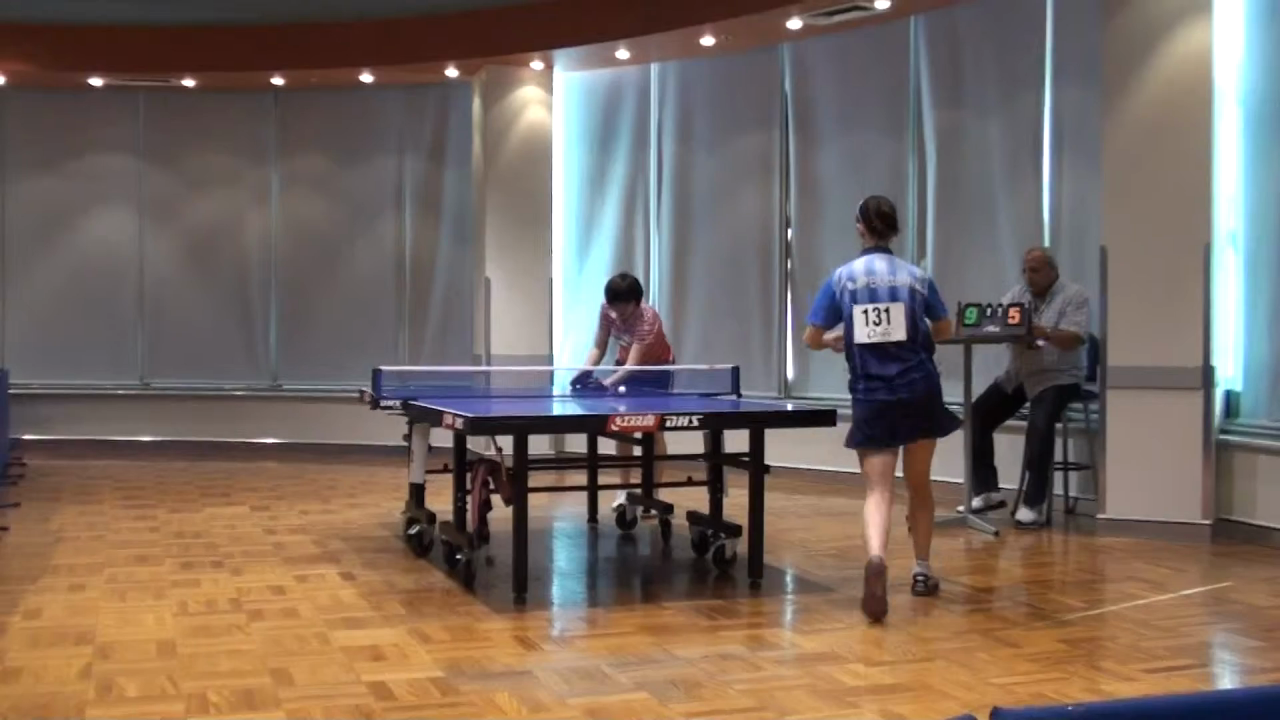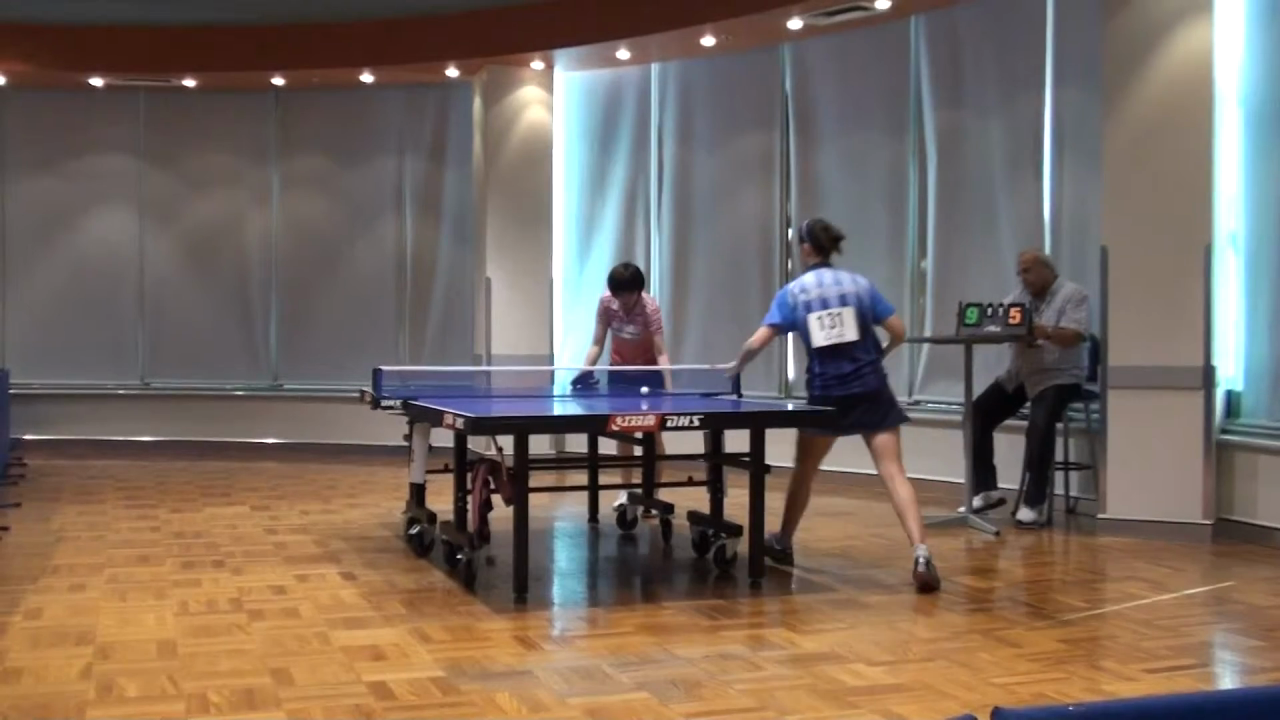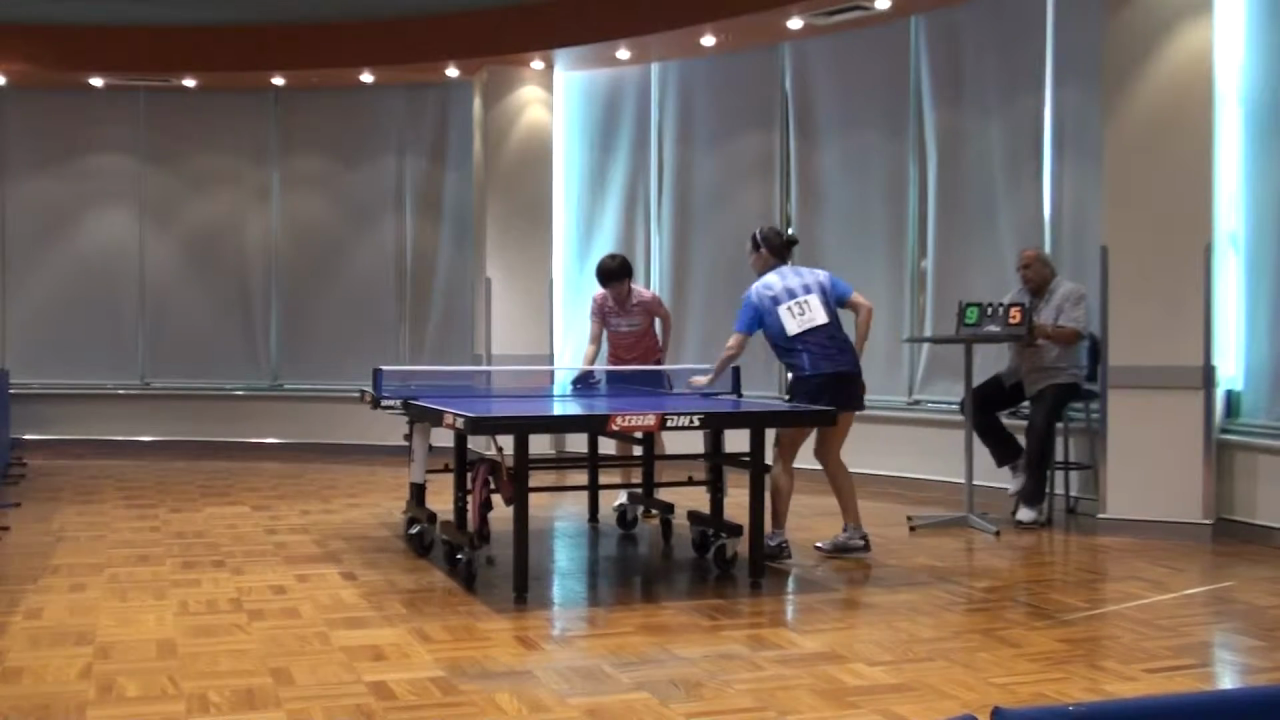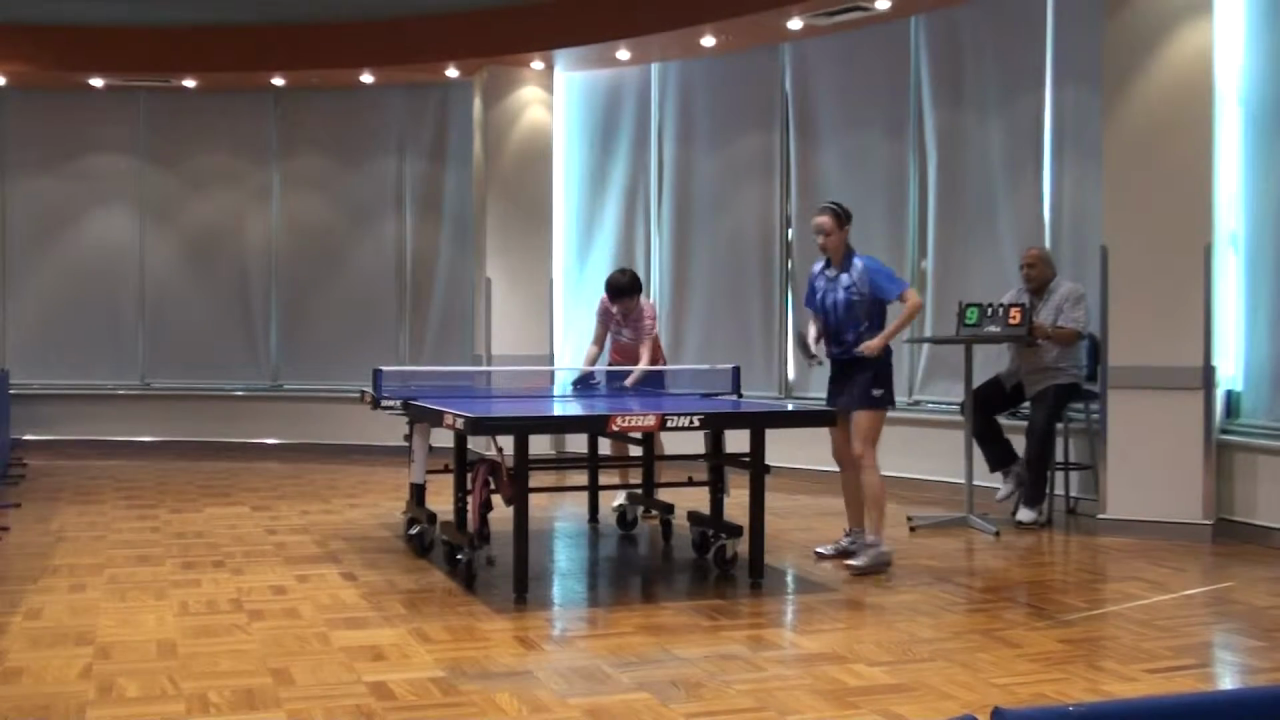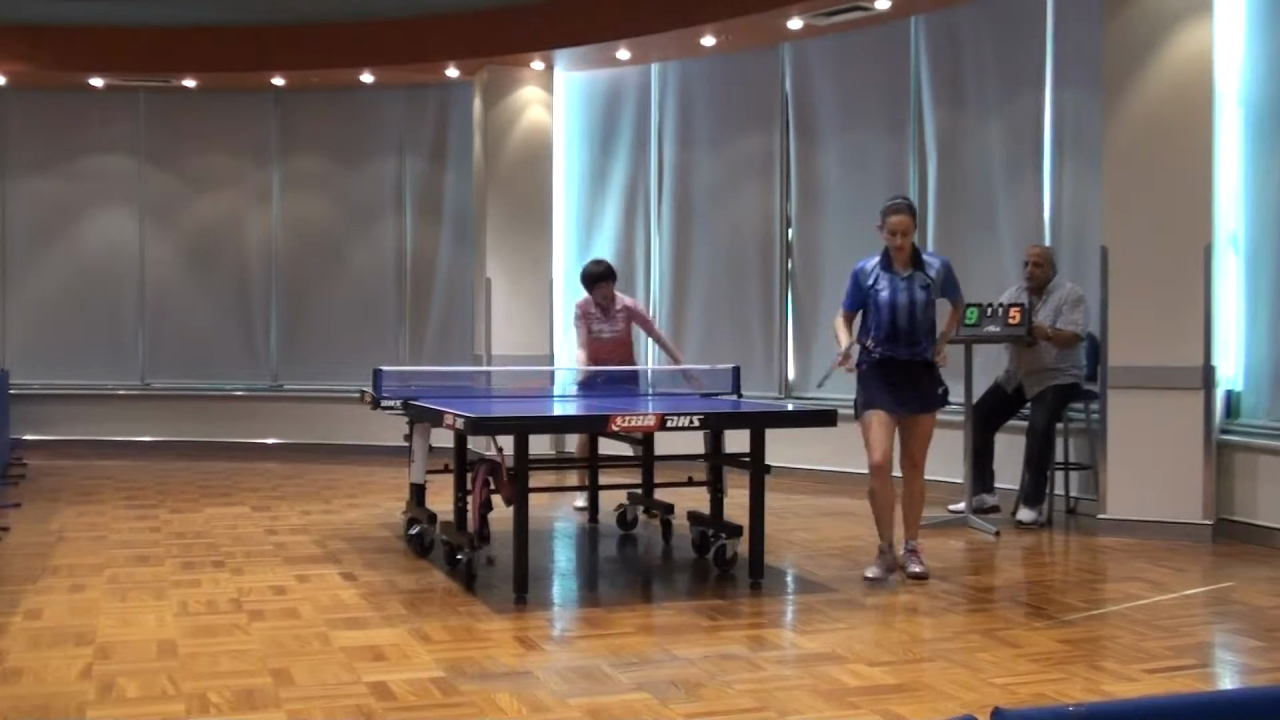
dt=0.5s
person 1, frame 1
left shoulder: (841, 278)
right shoulder: (917, 277)
left elbow: (812, 339)
right elbow: (944, 330)
left wrist: (842, 340)
left hip: (872, 399)
right hip: (919, 393)
left knee: (878, 493)
right knee: (918, 485)
left ankle: (876, 560)
right ankle: (922, 571)
person 1, frame 2
left shoulder: (793, 292)
right shoulder: (860, 285)
left elbow: (759, 339)
right elbow: (898, 331)
left wrist: (740, 362)
left hip: (826, 395)
right hip: (871, 391)
left knee: (804, 466)
right knee: (893, 473)
left ankle: (783, 541)
right ankle: (920, 554)
person 1, frame 3
left shoulder: (758, 292)
right shoulder: (820, 277)
left elbow: (735, 347)
right elbow: (864, 307)
left wrist: (711, 378)
right wrist: (855, 353)
left hip: (812, 378)
right hip: (846, 373)
left knee: (782, 458)
right knee: (828, 455)
left ankle: (777, 539)
right ankle: (854, 533)
person 1, frame 4
left shoulder: (868, 269)
right shoulder: (818, 274)
left elbow: (914, 302)
left wrist: (882, 339)
right wrist: (812, 339)
left hip: (868, 370)
right hip: (839, 370)
left knee: (863, 456)
right knee: (844, 457)
left ankle: (876, 545)
right ankle: (855, 537)
person 1, frame 5
left shoulder: (937, 268)
right shoulder: (865, 272)
left elbow: (957, 306)
right elbow: (843, 318)
left wrist: (942, 343)
right wrist: (846, 348)
left hip: (921, 374)
right hip: (878, 375)
left knee: (914, 465)
right knee: (879, 463)
left ankle: (910, 548)
right ankle: (885, 549)
person 2, frame 1
left shoulder: (1074, 296)
right shoulder: (1016, 293)
left elbow: (1075, 339)
left wrist: (1045, 333)
left hip: (1057, 378)
right hip: (1018, 376)
left knee: (1039, 425)
right knee: (977, 416)
left ankle: (1033, 504)
right ankle: (987, 491)
person 2, frame 2
left shoulder: (1074, 294)
right shoulder: (1019, 296)
left elbow: (1075, 336)
left wrist: (1046, 332)
left hip: (1058, 377)
right hip: (1019, 375)
left knee: (1039, 425)
right knee: (977, 414)
left ankle: (1033, 504)
right ankle: (986, 490)
person 2, frame 3
left shoulder: (1072, 293)
right shoulder: (1017, 295)
left elbow: (1073, 335)
left wrist: (1045, 331)
left hip: (1058, 376)
right hip: (1019, 373)
left knee: (1039, 424)
right knee: (973, 403)
left ankle: (1032, 503)
right ankle: (1017, 461)
person 2, frame 4
left shoulder: (1071, 293)
right shoulder: (1015, 295)
left elbow: (1073, 335)
left wrist: (1047, 332)
left hip: (1058, 376)
right hip: (1018, 374)
left knee: (1039, 426)
right knee: (975, 405)
left ankle: (1031, 504)
right ankle: (1011, 468)
person 2, frame 5
left shoulder: (1071, 295)
right shoulder: (1013, 294)
left elbow: (1072, 337)
left wrist: (1046, 333)
left hip: (1057, 377)
right hip: (1017, 376)
left knee: (1039, 426)
right knee: (979, 418)
left ankle: (1031, 504)
right ankle: (983, 494)
person 3, frame 1
left shoulder: (647, 317)
right shoulder: (607, 309)
left elbow: (633, 364)
right elbow: (599, 348)
left wrist: (606, 384)
left hip: (656, 368)
right hip: (626, 366)
left ankle: (654, 493)
right ankle: (624, 489)
person 3, frame 2
left shoulder: (650, 309)
right shoulder: (606, 303)
left elbow: (661, 353)
right elbow: (597, 344)
left wrist: (668, 383)
right wrist: (585, 371)
left hip: (649, 371)
right hip: (620, 369)
left knee: (653, 430)
left ankle: (654, 493)
right ankle: (626, 490)
person 3, frame 3
left shoulder: (647, 299)
right shoulder: (599, 301)
left elbow: (666, 320)
right elbow: (594, 343)
left wrist: (663, 351)
right wrist: (584, 371)
left hip: (649, 369)
right hip: (617, 370)
right ankle: (626, 489)
person 3, frame 4
left shoulder: (646, 313)
right shoulder: (605, 304)
left elbow: (645, 360)
right elbow: (597, 343)
left wrist: (630, 383)
right wrist: (584, 372)
left hip: (647, 373)
right hip: (618, 369)
person 3, frame 5
left shoulder: (628, 306)
right shoulder: (582, 308)
left elbow: (658, 337)
right elbow: (582, 348)
left wrist: (682, 365)
right wrist: (582, 372)
left hip: (624, 374)
right hip: (595, 374)
right knee: (586, 433)
right ankle: (583, 490)
